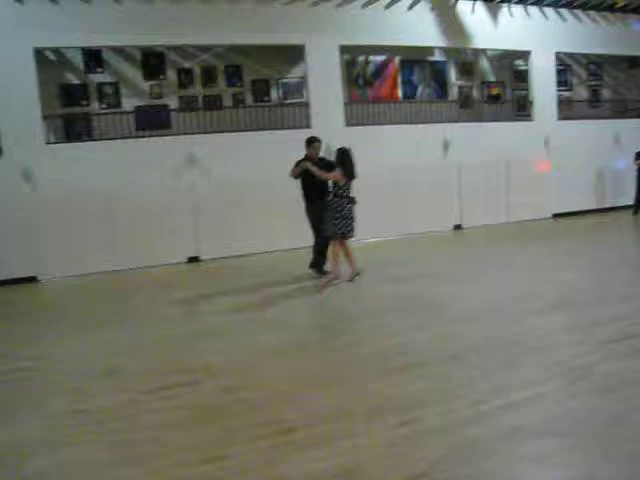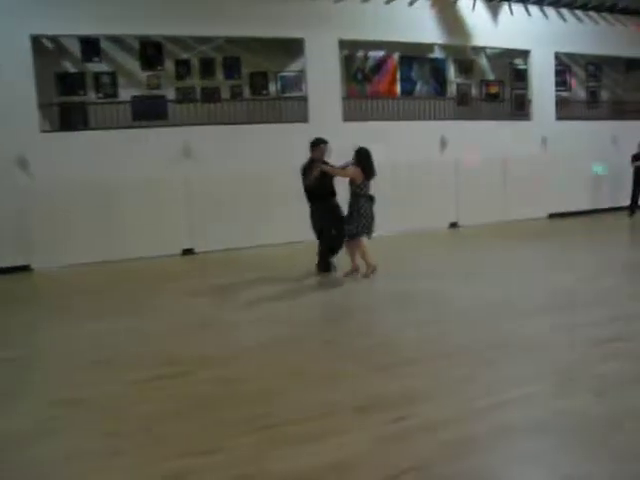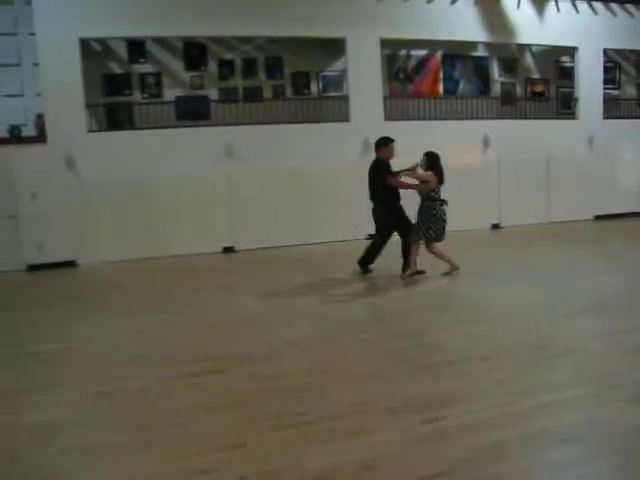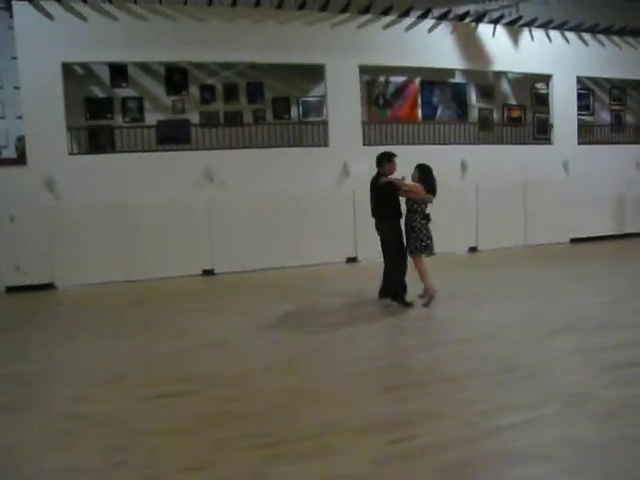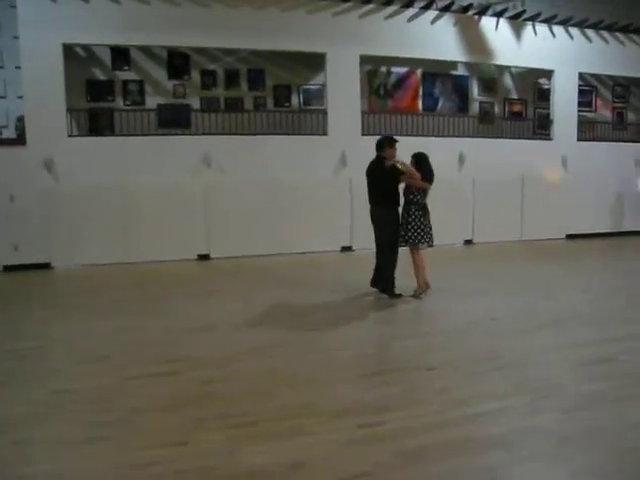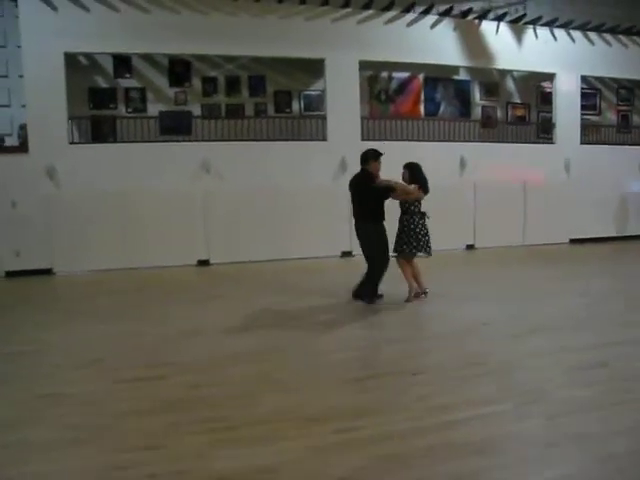
dt=0.5s
person 1, frame 1
left shoulder: (324, 162)
right shoulder: (302, 163)
right elbow: (293, 175)
right wrist: (302, 167)
left hip: (325, 202)
right hip: (313, 204)
left knee: (326, 234)
right knee: (321, 234)
left ankle: (316, 263)
right ankle: (318, 264)
person 1, frame 2
left shoulder: (325, 165)
right shoulder: (308, 167)
right elbow: (307, 184)
right wrist: (316, 173)
left hip: (332, 203)
right hip: (318, 207)
left knee: (343, 230)
right knee: (325, 237)
left ankle: (327, 256)
right ankle: (323, 265)
person 1, frame 3
left shoulder: (383, 165)
right shoulder: (379, 165)
left elbow: (393, 179)
right elbow: (394, 182)
left wrist: (409, 170)
right wrist: (416, 187)
left hip: (393, 206)
right hip: (383, 208)
left knee: (409, 232)
right knee: (381, 238)
left ankle: (408, 266)
right ankle: (364, 262)
person 1, frame 4
left shoulder: (380, 181)
right shoulder: (382, 181)
right elbow: (403, 193)
right wrist: (425, 197)
left hip: (386, 223)
right hip: (388, 224)
left knee: (392, 259)
right knee: (398, 259)
left ankle: (386, 290)
right ankle: (398, 294)
person 1, frame 5
left shoulder: (374, 165)
right shoulder: (386, 166)
right elbow: (408, 178)
right wrist: (422, 183)
left hip: (378, 210)
right hip: (387, 212)
left knee: (383, 248)
right knee: (390, 249)
left ankle: (378, 280)
right ankle: (387, 287)
person 1, frame 6
left shoulder: (356, 180)
right shoulder: (373, 182)
right elbow: (394, 192)
right wrist: (412, 192)
left hip: (361, 224)
right hip: (373, 226)
left knee: (373, 259)
right knee: (381, 261)
left ankle: (369, 292)
right ankle: (363, 292)
person 2, frame 1
left shoulder: (339, 173)
right shoulder: (347, 172)
left elbow: (324, 176)
left wrist: (309, 166)
left hip: (339, 207)
right hip: (345, 207)
left knee: (334, 239)
right knee: (342, 240)
left ankle: (335, 271)
right ankle: (354, 268)
person 2, frame 2
left shoulder: (356, 171)
right shoulder: (365, 172)
left elbow: (339, 173)
left wrist: (323, 167)
left hip: (359, 206)
right hip: (362, 205)
left knee: (356, 239)
right knee: (350, 237)
left ankle: (370, 264)
right ankle: (354, 265)
person 2, frame 3
left shoulder: (431, 175)
right shoulder: (426, 176)
left elbow: (416, 175)
left wrist: (403, 172)
left hip: (433, 212)
right hip: (428, 211)
person 2, frame 4
left shoulder: (418, 187)
right shoulder: (419, 190)
left elbow: (403, 185)
left wrist: (389, 179)
left hip: (417, 224)
right hip: (416, 224)
left knee: (417, 259)
right knee: (417, 258)
left ankle: (430, 289)
right ankle: (428, 288)
person 2, frame 5
right shoulder: (425, 179)
left hip: (414, 215)
right hip: (419, 214)
left knee: (415, 251)
right knee: (417, 251)
left ankle: (421, 285)
right ankle: (424, 282)
person 2, frame 6
left shoulder: (416, 188)
right shoulder: (410, 189)
left elbow: (404, 195)
left hip: (414, 226)
right hip: (408, 225)
left knee: (401, 258)
right knee: (408, 259)
left ankle: (412, 288)
right ankle: (421, 288)
